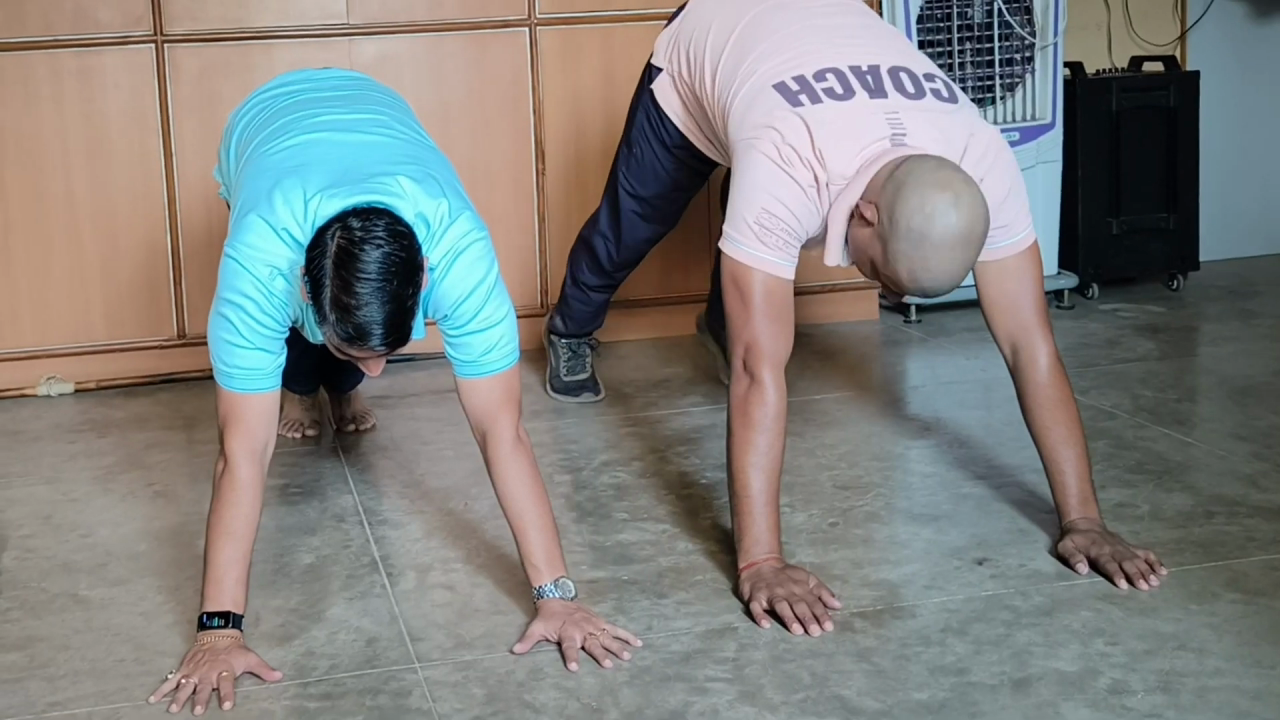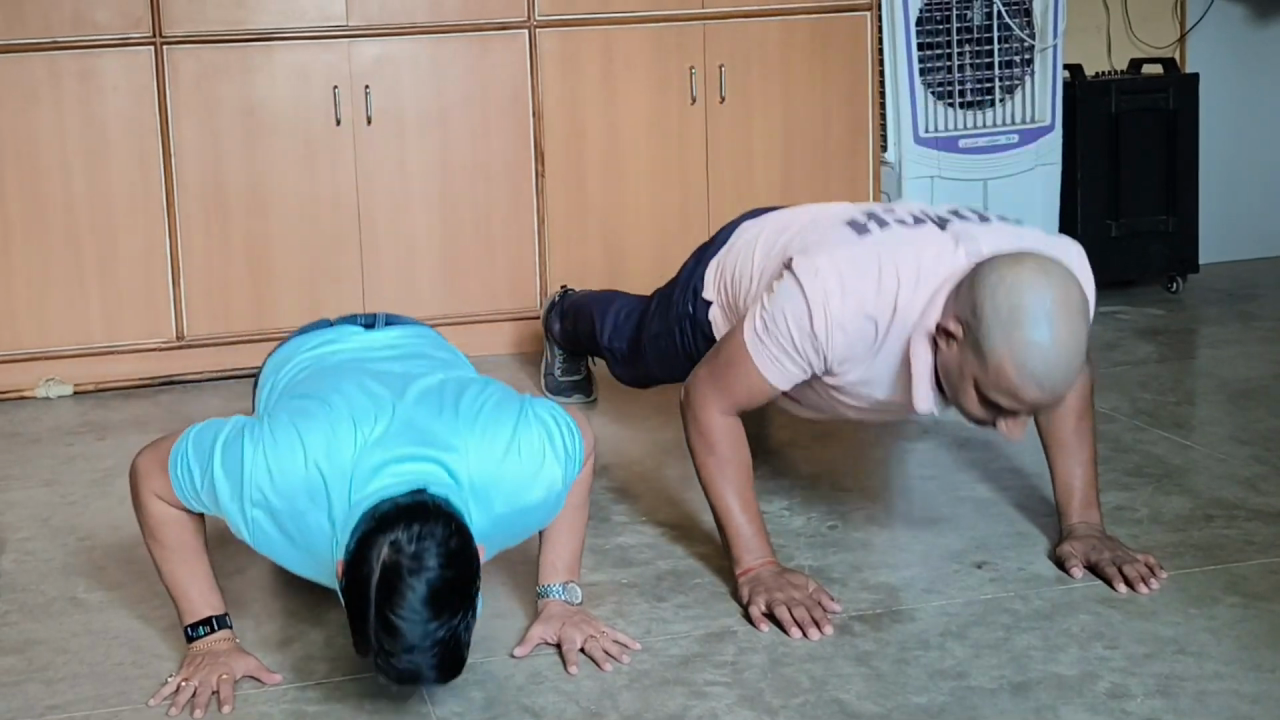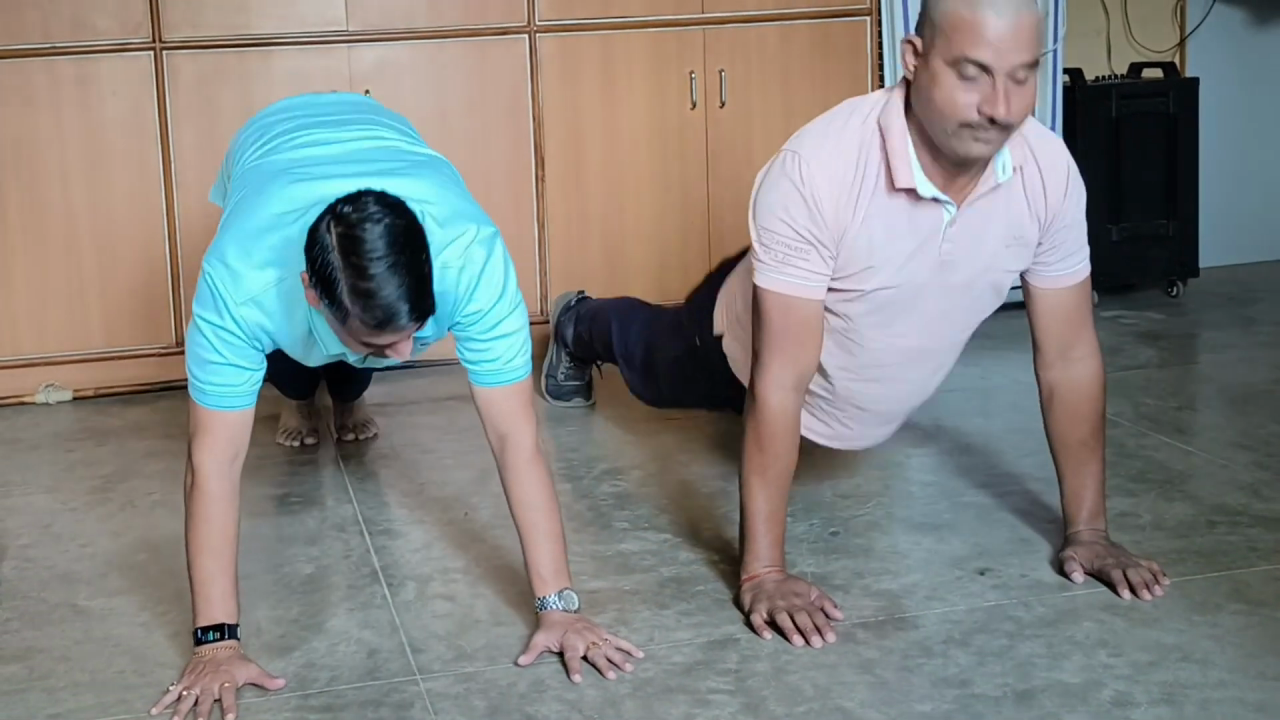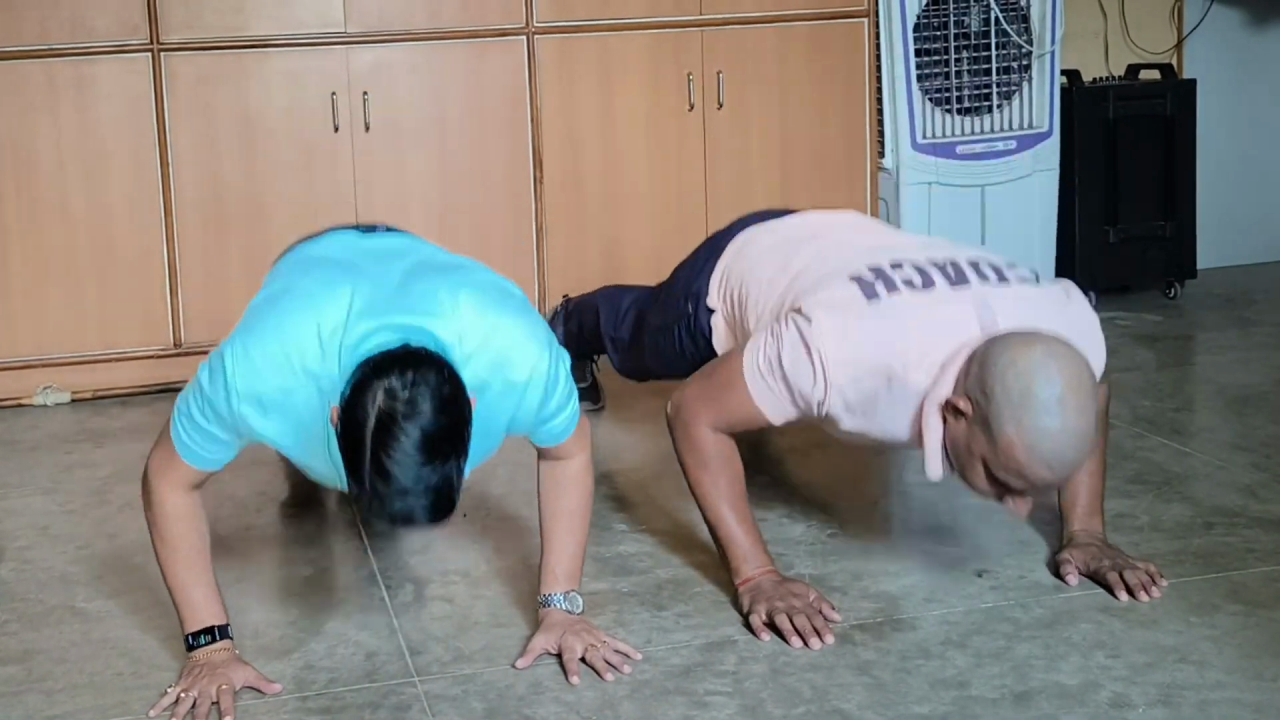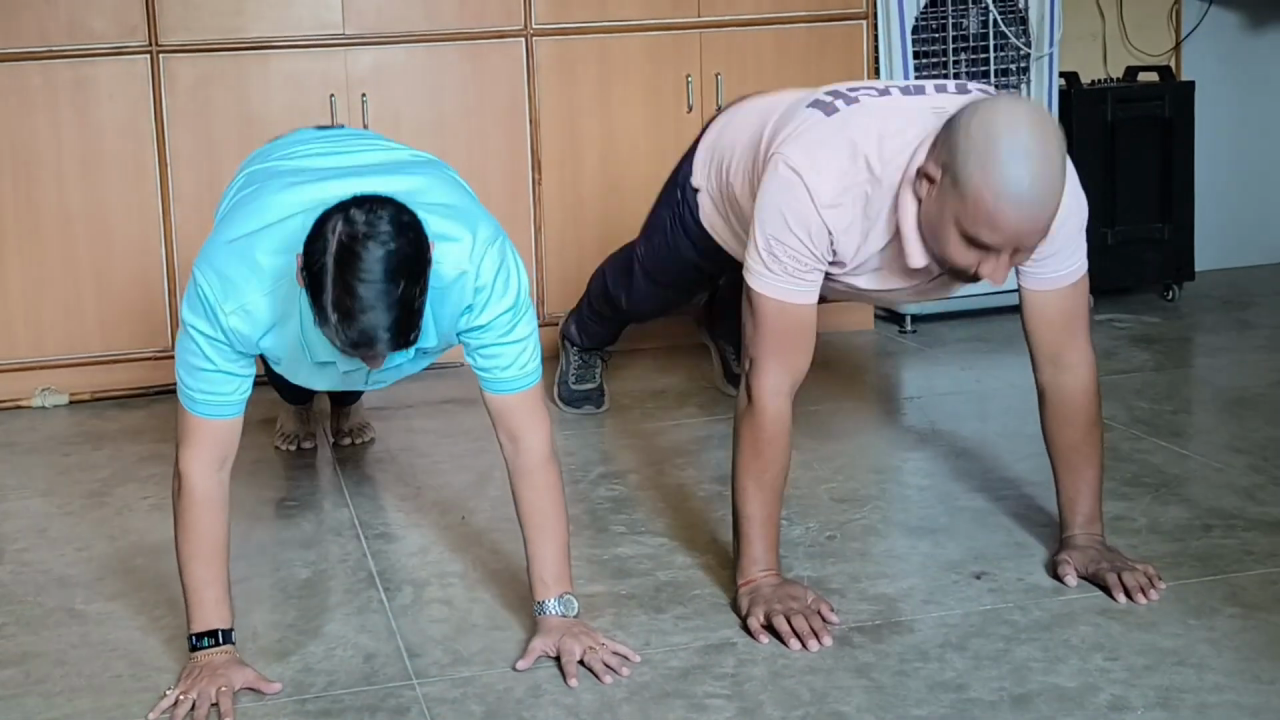
dt=1s
person 1, frame 1
left shoulder: (983, 163)
right shoulder: (789, 172)
left elbow: (1029, 344)
right elbow: (761, 371)
left wrist: (1082, 519)
right wrist: (760, 562)
left knee: (752, 248)
right knee: (630, 226)
left ankle: (721, 321)
right ankle: (572, 330)
person 1, frame 2
left shoulder: (1060, 276)
right shoulder: (837, 299)
left elbow: (1069, 384)
right elbow: (706, 406)
left wrist: (1083, 523)
right wrist: (756, 567)
right hip: (737, 277)
right knee: (637, 351)
right ankle: (568, 320)
person 1, frame 3
left shoulder: (1049, 170)
right shoulder: (817, 169)
left elbow: (1069, 358)
right elbow: (780, 382)
left wrist: (1087, 531)
right wrist: (763, 571)
right hip: (754, 355)
right knee: (653, 360)
right ankle: (579, 327)
person 1, frame 4
left shoulder: (1070, 331)
right shoulder: (845, 355)
right elbow: (692, 415)
left wrist: (1086, 533)
right wrist: (756, 577)
left hip: (864, 257)
right hip: (740, 269)
right knee: (638, 344)
right ankle: (571, 326)
person 1, frame 5
left shoulder: (1050, 198)
right shoulder: (817, 179)
left elbow: (1067, 367)
right elbow: (771, 389)
left wrist: (1084, 535)
right wrist: (759, 578)
right hip: (727, 188)
right knee: (646, 281)
left ankle: (727, 336)
right ankle: (584, 336)
person 2, frame 1
left shoulder: (459, 254)
right shoulder: (261, 261)
left elbow: (501, 431)
right elbow: (244, 454)
left wrist: (556, 594)
right wrist: (219, 629)
left knee: (350, 358)
right knee: (298, 361)
left ankle: (338, 389)
right ankle: (298, 387)
person 2, frame 2
left shoulder: (525, 466)
right shoulder: (273, 478)
left elbow: (580, 444)
right elbow: (149, 478)
left wrist: (560, 594)
right wrist: (209, 631)
left hip: (421, 354)
right hip: (307, 360)
person 2, frame 3
left shoulder: (468, 251)
right shoulder: (244, 273)
left elbow: (515, 438)
right elbow: (215, 463)
left wrist: (558, 605)
right wrist: (216, 641)
right knee: (292, 349)
left ankle: (347, 392)
right ankle: (298, 394)
person 2, frame 4
left shoulder: (519, 353)
right shoulder: (257, 373)
left elbow: (568, 451)
right elbow: (168, 480)
left wrist: (561, 604)
right wrist: (210, 641)
person 2, frame 5
left shoulder: (476, 255)
right shoulder: (233, 277)
left elbow: (527, 438)
right elbow: (202, 466)
left wrist: (557, 609)
right wrist: (211, 645)
right knee: (294, 369)
left ankle: (346, 403)
right ankle: (297, 404)
